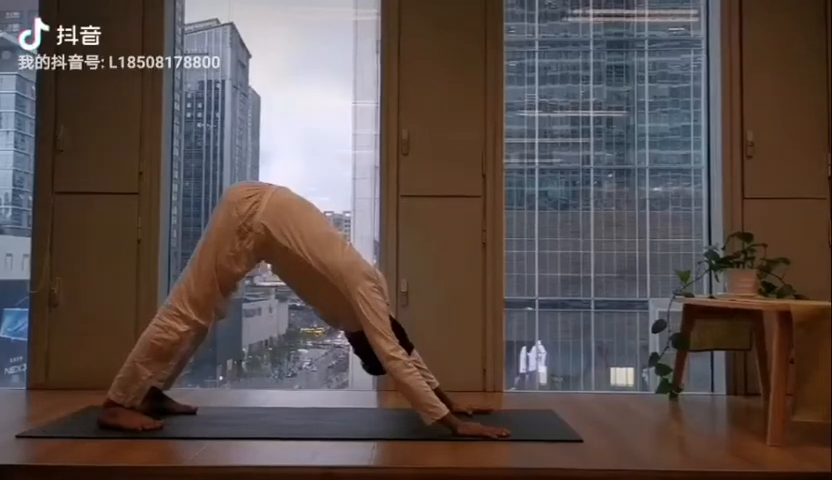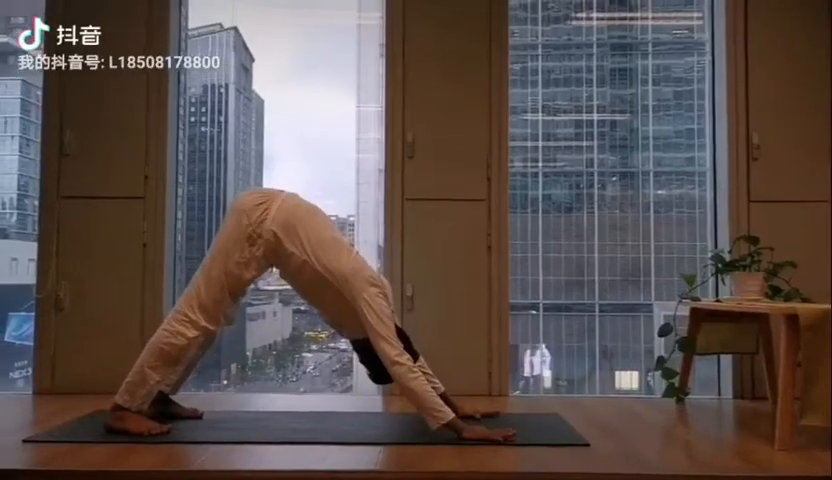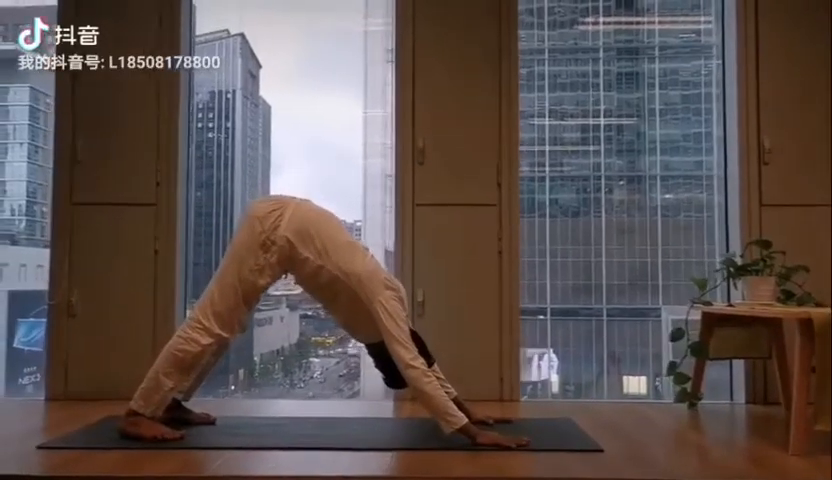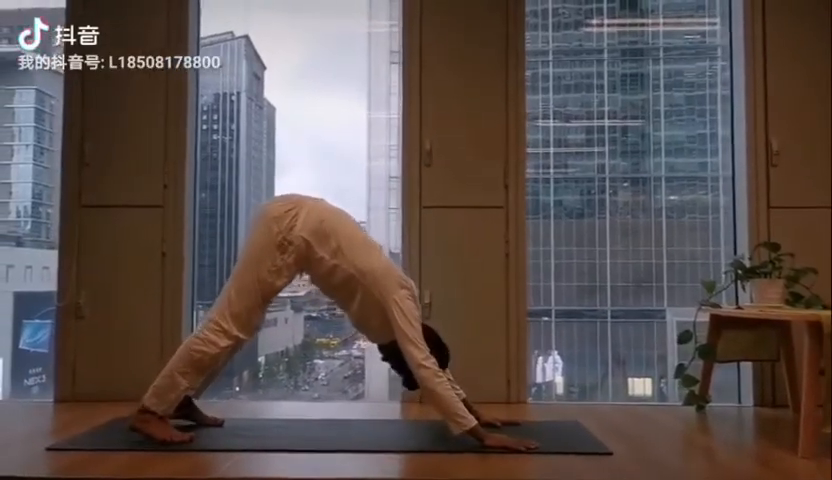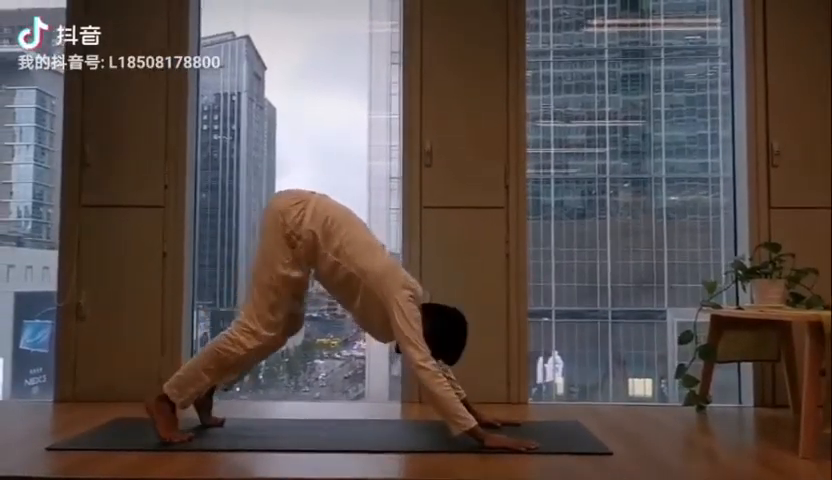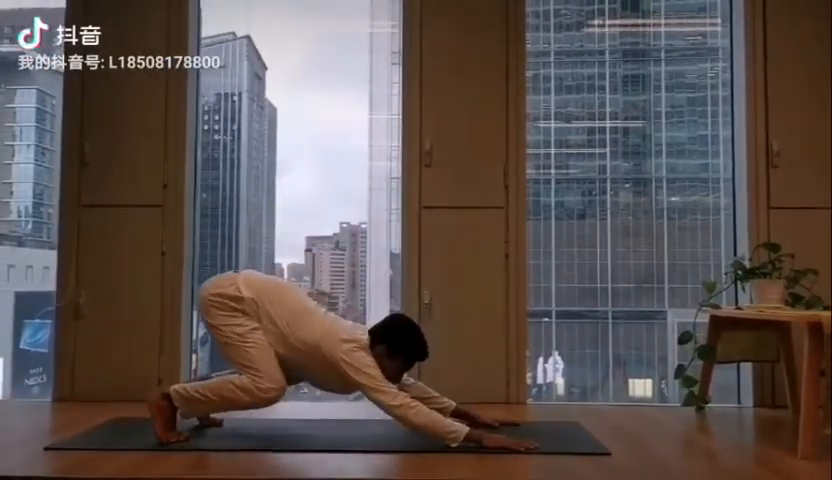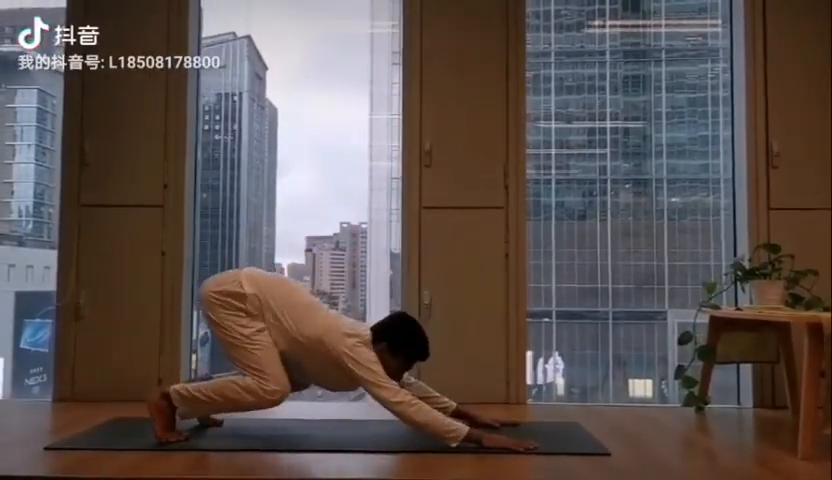
dt=0.7s
person 1, frame 1
left shoulder: (368, 290)
right shoulder: (362, 289)
left elbow: (403, 352)
right elbow: (395, 359)
left wrist: (449, 404)
right wrist: (452, 423)
left hip: (260, 214)
right hip: (251, 214)
left knee: (198, 312)
right knee: (190, 311)
left ankle: (149, 394)
right ankle: (119, 403)
person 1, frame 2
left shoulder: (372, 296)
right shoulder: (367, 296)
left elbow: (409, 358)
right elbow: (399, 364)
left wrist: (455, 407)
right wrist: (458, 426)
left hip: (272, 222)
right hip: (261, 220)
left knee: (206, 318)
right knee: (198, 316)
left ankle: (157, 397)
right ankle: (125, 407)
person 1, frame 3
left shoulder: (388, 300)
right shoulder: (382, 299)
left elbow: (422, 363)
right elbow: (414, 368)
left wrist: (467, 413)
right wrist: (471, 431)
left hip: (284, 226)
right hip: (275, 227)
left knee: (221, 325)
right knee: (212, 324)
left ankle: (169, 404)
right ankle: (139, 413)
person 1, frame 4
left shoulder: (399, 301)
right shoulder: (398, 300)
left elbow: (429, 366)
right elbow: (426, 370)
left wrist: (474, 414)
right wrist: (481, 434)
left hip: (297, 224)
right hip: (290, 224)
left knee: (236, 325)
right knee: (229, 325)
left ankle: (181, 400)
right ankle: (150, 411)
person 1, frame 5
left shoulder: (408, 301)
right shoulder: (402, 301)
left elbow: (433, 362)
right elbow: (425, 369)
left wrist: (472, 412)
right wrist: (479, 434)
left hip: (303, 216)
right hip: (296, 217)
left knee: (287, 326)
right knee: (260, 329)
left ankle: (204, 389)
right ankle: (168, 400)
person 1, frame 6
left shoulder: (362, 346)
right shoulder: (350, 353)
left elbow: (406, 388)
right elbow: (399, 403)
left wrist: (466, 414)
right wrist: (475, 436)
left hip: (248, 294)
right hip: (227, 296)
left knee: (287, 373)
right knee: (268, 387)
left ankle: (197, 401)
right ankle: (170, 400)
person 1, frame 7
left shoulder: (365, 342)
right shoulder: (354, 349)
left elbow: (408, 387)
right elbow: (400, 401)
left wrist: (467, 414)
right wrist: (475, 437)
left hip: (249, 291)
right hip: (230, 294)
left knee: (297, 377)
right knee: (272, 388)
left ankle: (197, 402)
right ankle: (170, 400)
